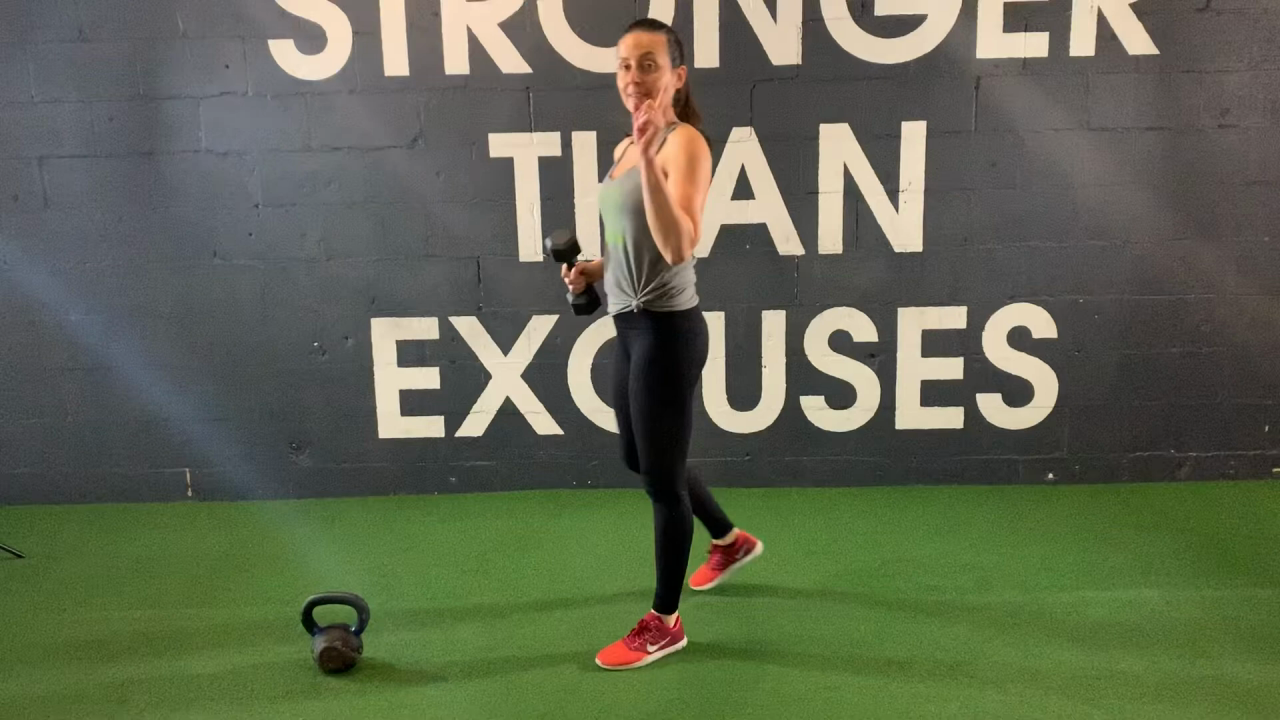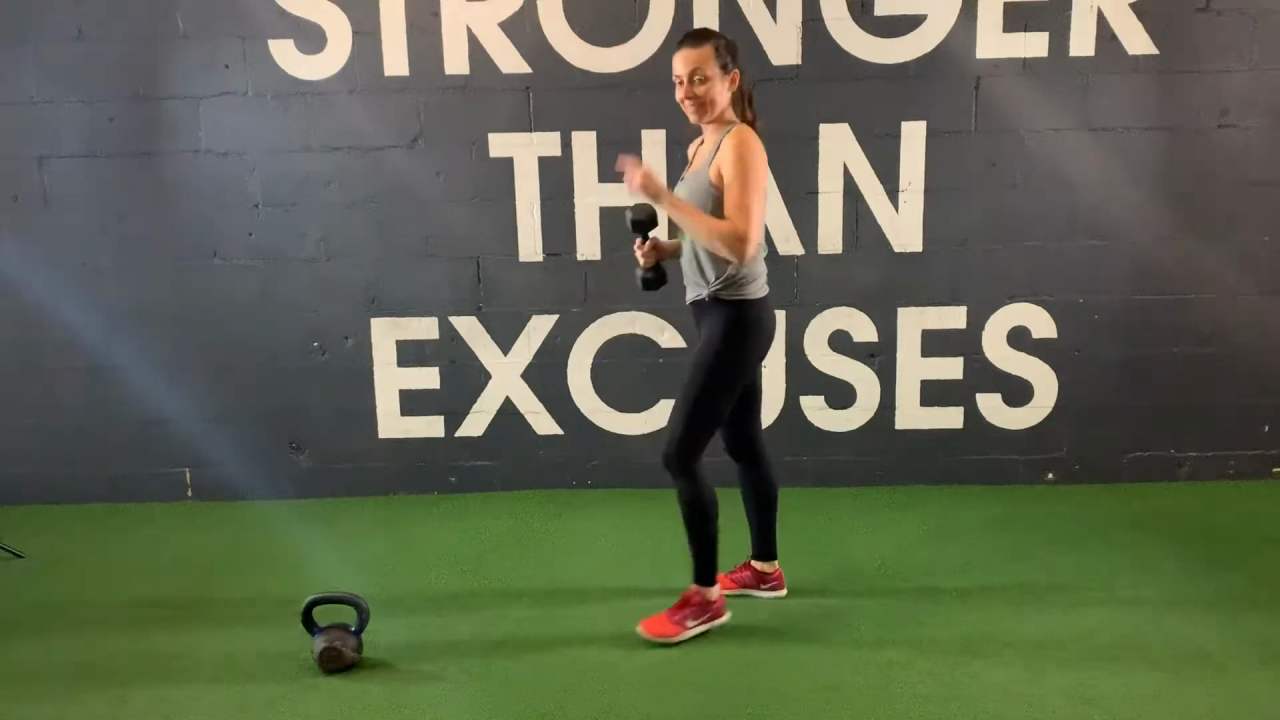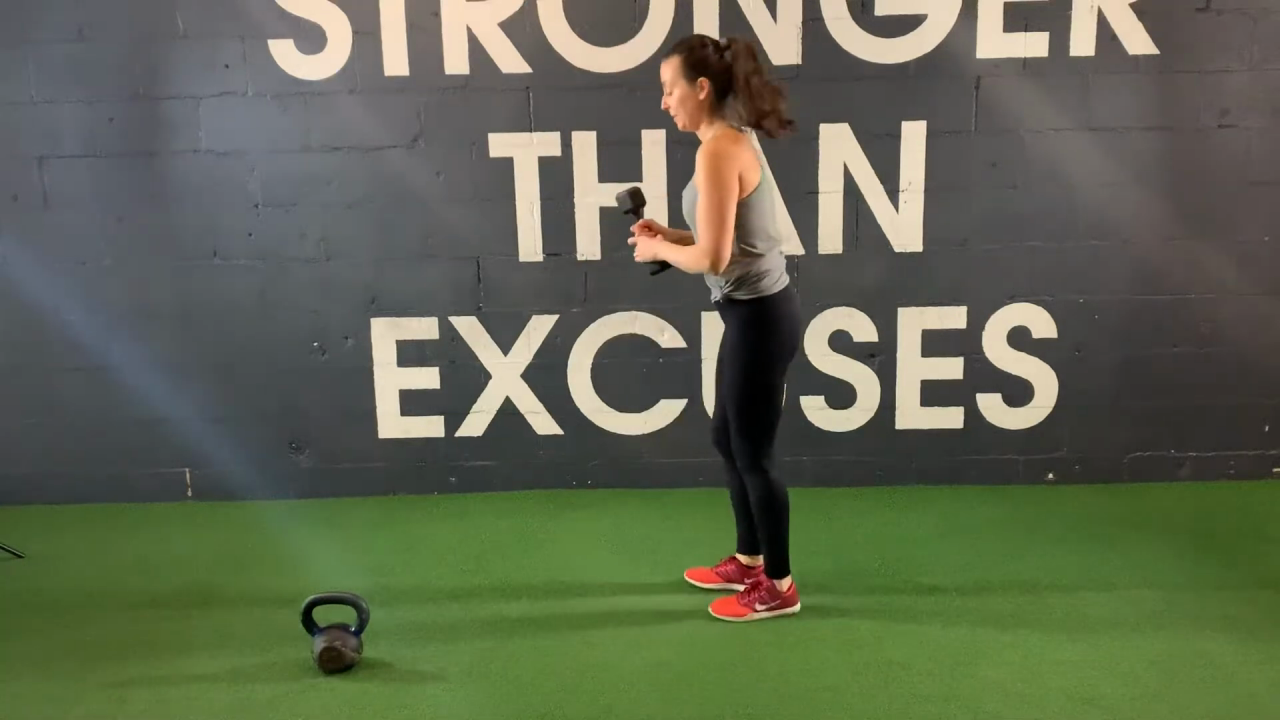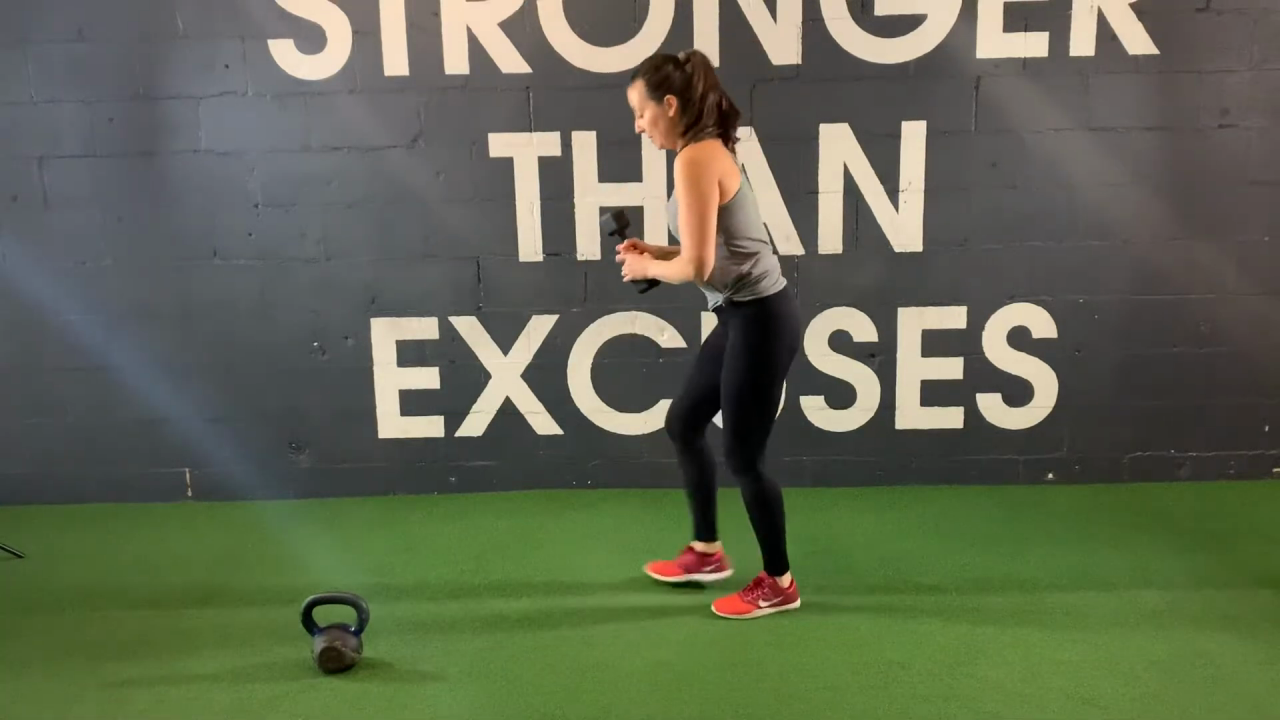
dt=0.5s
person 1, frame 1
left shoulder: (685, 144)
right shoulder: (627, 146)
left elbow: (677, 248)
left wrist: (647, 161)
right wrist: (595, 268)
left hip: (667, 330)
right hip: (631, 327)
left knee: (661, 478)
right knee: (642, 460)
left ankle: (663, 622)
right ankle: (729, 539)
person 1, frame 2
left shoulder: (740, 143)
right shoulder: (704, 146)
left elbow: (741, 243)
left wrist: (664, 197)
right wrist: (666, 247)
left hip: (736, 317)
right hip: (721, 315)
left knee: (680, 455)
right knee: (743, 445)
left ankle: (703, 595)
right ankle: (764, 567)
person 1, frame 3
left shoulder: (717, 152)
right shoulder: (728, 143)
left elbow: (714, 258)
left wrist: (659, 250)
right wrist: (667, 235)
left hip: (759, 317)
right hip: (755, 312)
left knee: (753, 454)
right knee: (730, 443)
left ankle: (778, 586)
right ankle: (747, 561)
person 1, frame 4
left shoulder: (695, 161)
right shoulder: (707, 152)
left elbow: (698, 267)
left wrist: (647, 269)
right wrist: (653, 252)
left hip: (759, 319)
right hip: (742, 317)
left knee: (743, 456)
right knee: (682, 424)
left ankle: (779, 582)
right ankle: (706, 551)
